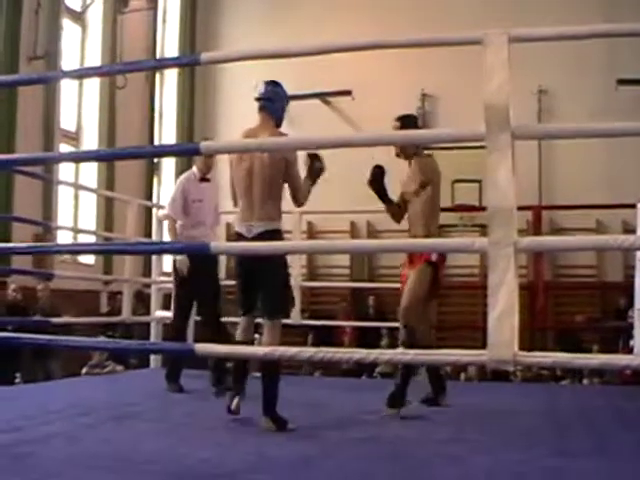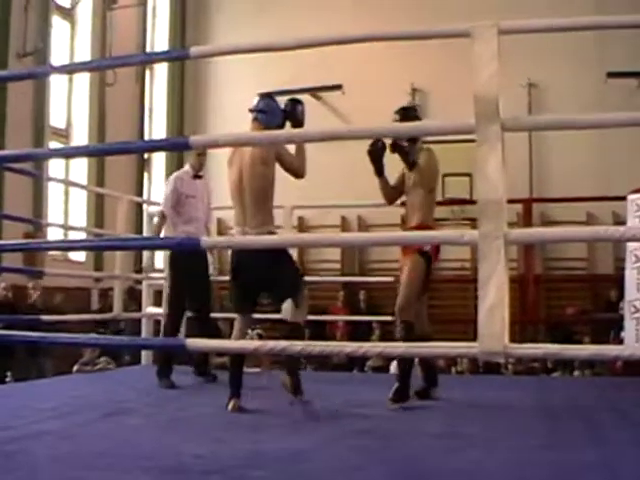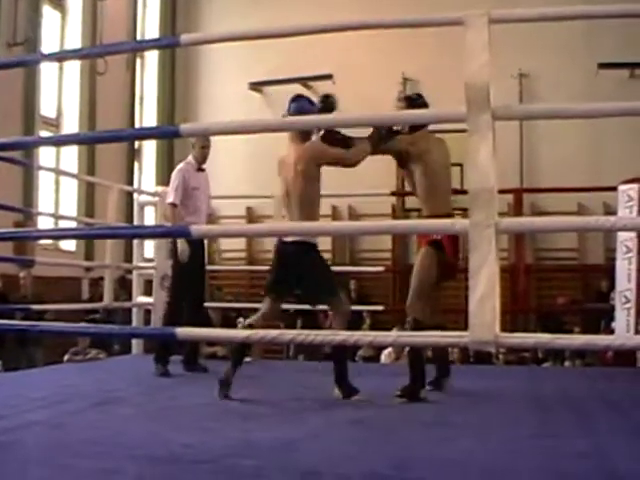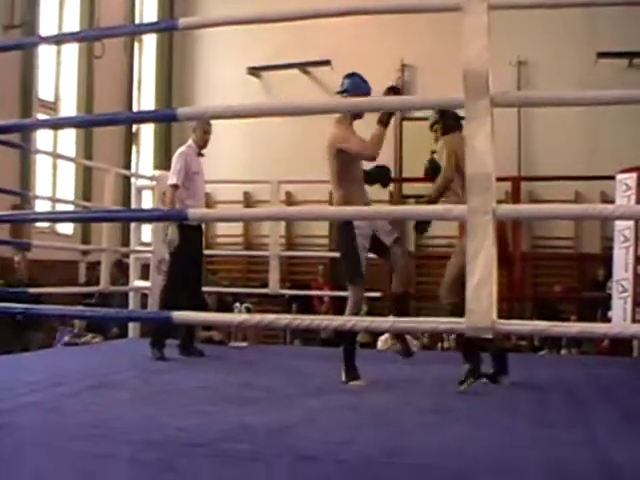
dt=0.5s
person 1, frame 1
right shoulder: (282, 143)
right elbow: (299, 198)
right wrist: (312, 175)
left hip: (241, 237)
right hip: (268, 237)
left knee: (247, 314)
right knee: (272, 321)
left ankle: (236, 391)
right ankle: (269, 411)
person 1, frame 2
left shoulder: (235, 151)
right shoulder: (270, 144)
right elbow: (299, 171)
right wrist: (298, 132)
left knee: (242, 318)
right knee: (299, 297)
left ankle: (234, 396)
right ankle: (291, 370)
person 1, frame 3
left shoulder: (286, 155)
right shoulder: (312, 150)
right elbow: (353, 158)
right wrist: (375, 138)
left hip: (284, 244)
right hip: (304, 246)
left knee: (267, 310)
right knee: (340, 308)
left ankle: (231, 371)
right ankle: (342, 382)
person 1, frame 4
left shoulder: (348, 130)
right shoulder: (340, 132)
right elbow: (370, 152)
right wrist: (383, 120)
right hip: (351, 221)
left knee: (401, 259)
right knee: (358, 294)
left ankle: (399, 329)
right ankle: (348, 366)
person 2, frame 1
left shoulder: (427, 163)
right shoulder: (409, 175)
left elbow: (422, 177)
right elbow: (398, 216)
left wrist: (411, 151)
right wrist: (381, 194)
left hip: (429, 251)
right hip: (414, 252)
left knee: (407, 313)
right knee: (421, 324)
left ankle: (401, 388)
right ankle: (438, 390)
person 2, frame 2
left shoulder: (426, 155)
right shoulder: (409, 161)
left elbow: (428, 185)
right elbow: (390, 197)
left wrist: (409, 159)
right wrist: (378, 167)
left knee: (403, 308)
right knee: (416, 314)
left ankle: (403, 382)
right ankle: (429, 381)
person 2, frame 3
left shoulder: (416, 140)
right shoulder: (436, 144)
left elbow: (374, 147)
right wrist: (403, 161)
left hip: (437, 230)
right hip: (440, 229)
left knee: (415, 304)
right knee: (427, 302)
left ankle: (416, 382)
right ankle: (441, 370)
person 2, frame 4
left shoulder: (452, 145)
right shoulder: (466, 145)
left elbow: (443, 184)
left wrist: (424, 202)
left knee: (449, 290)
left ankle: (473, 362)
right ankle: (500, 366)
person 3, frame 1
left shoulder: (214, 186)
right shoulder: (184, 182)
right elbow: (171, 220)
left wrist: (220, 254)
right wrist: (178, 252)
left hip: (208, 255)
right hip: (187, 256)
left knee: (212, 316)
right knee: (181, 315)
left ankle: (219, 377)
right ankle: (172, 376)
person 3, frame 2
left shoulder: (204, 184)
right shoulder: (177, 180)
right elbow: (163, 216)
left hip: (199, 251)
right hip: (181, 250)
left knee: (202, 309)
right knee: (175, 310)
left ankle: (201, 365)
right ankle: (164, 371)
person 3, frame 3
left shoulder: (204, 176)
right shoulder: (182, 171)
right elbow: (172, 207)
right wrist: (180, 239)
left hip: (198, 242)
right hip: (185, 241)
left knee: (196, 300)
right knee: (177, 298)
left ankle: (191, 357)
right ankle: (161, 358)
person 3, frame 4
left shoulder: (198, 159)
right shoulder: (183, 155)
right elbow: (172, 189)
right wrist: (171, 225)
left hip: (195, 226)
right hip: (182, 226)
left knee: (193, 285)
right knee: (174, 283)
left ankle: (187, 341)
right ankle: (157, 342)
